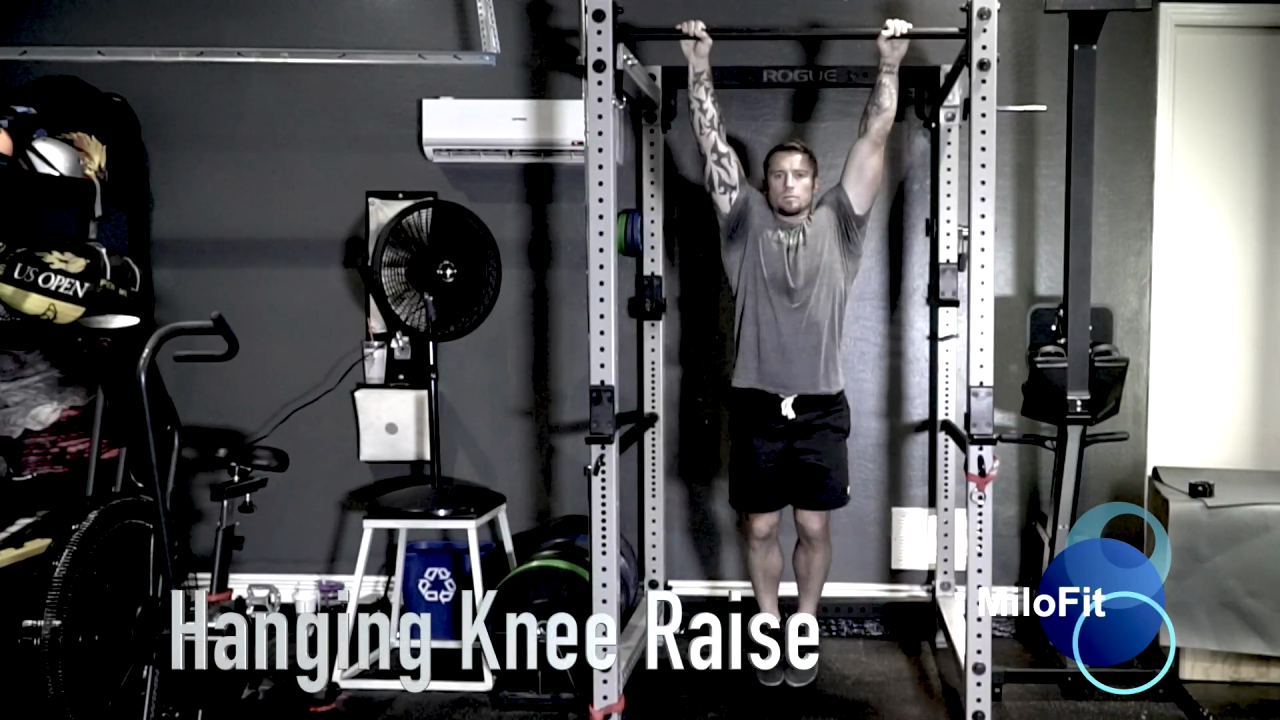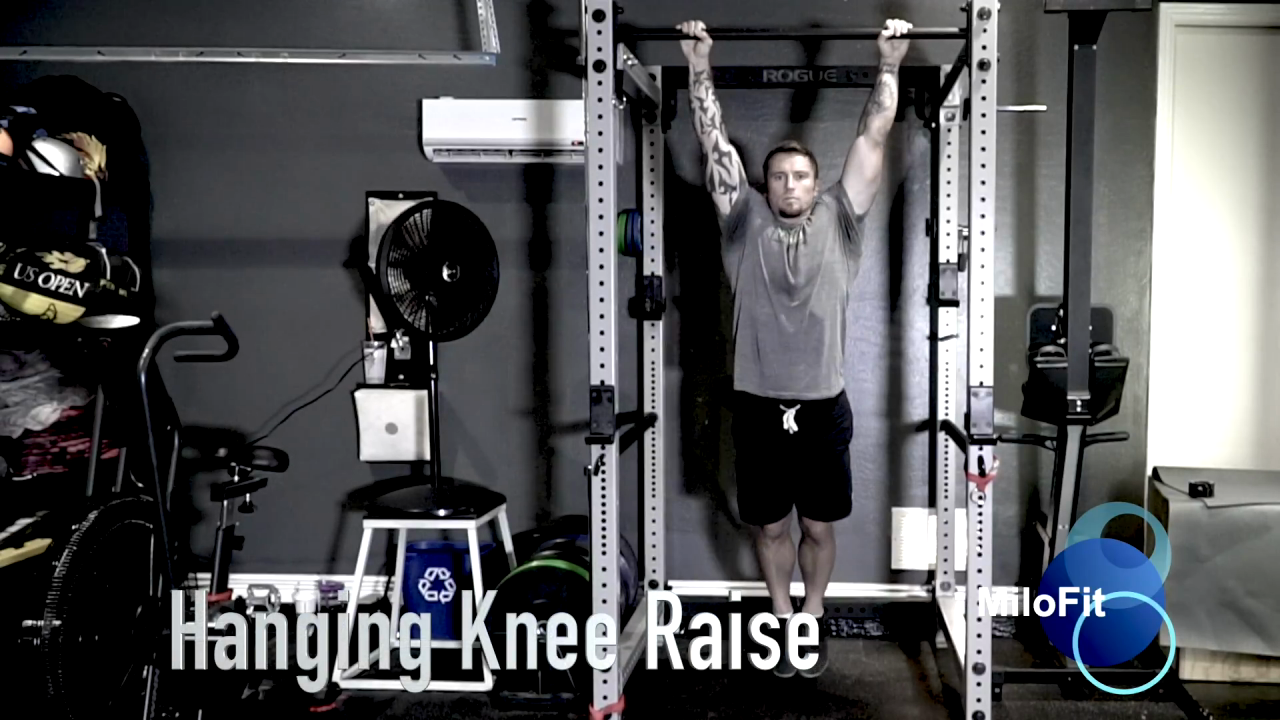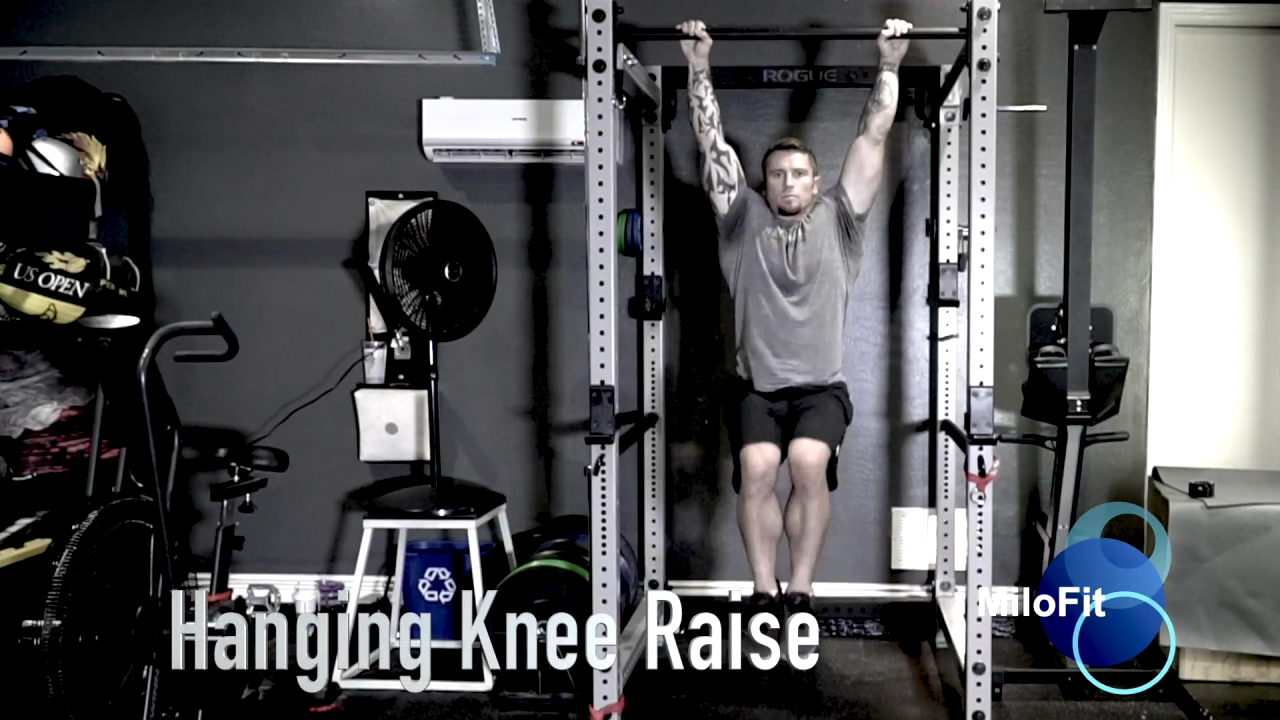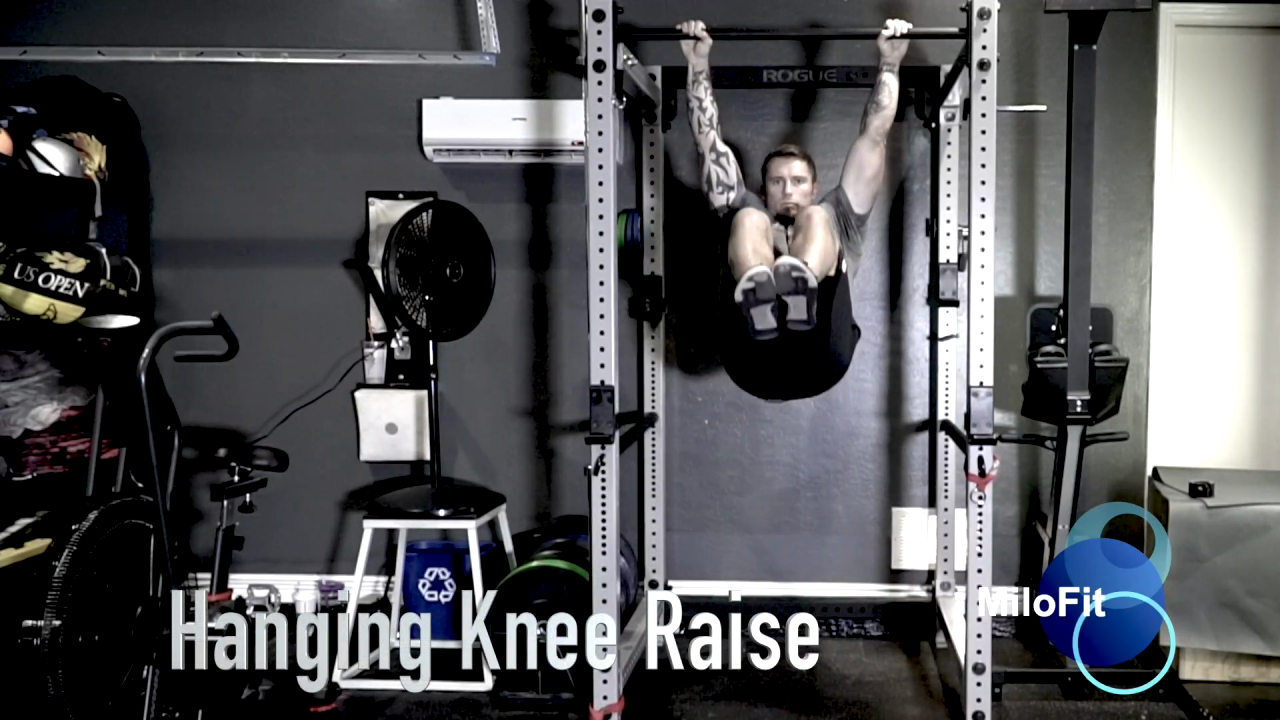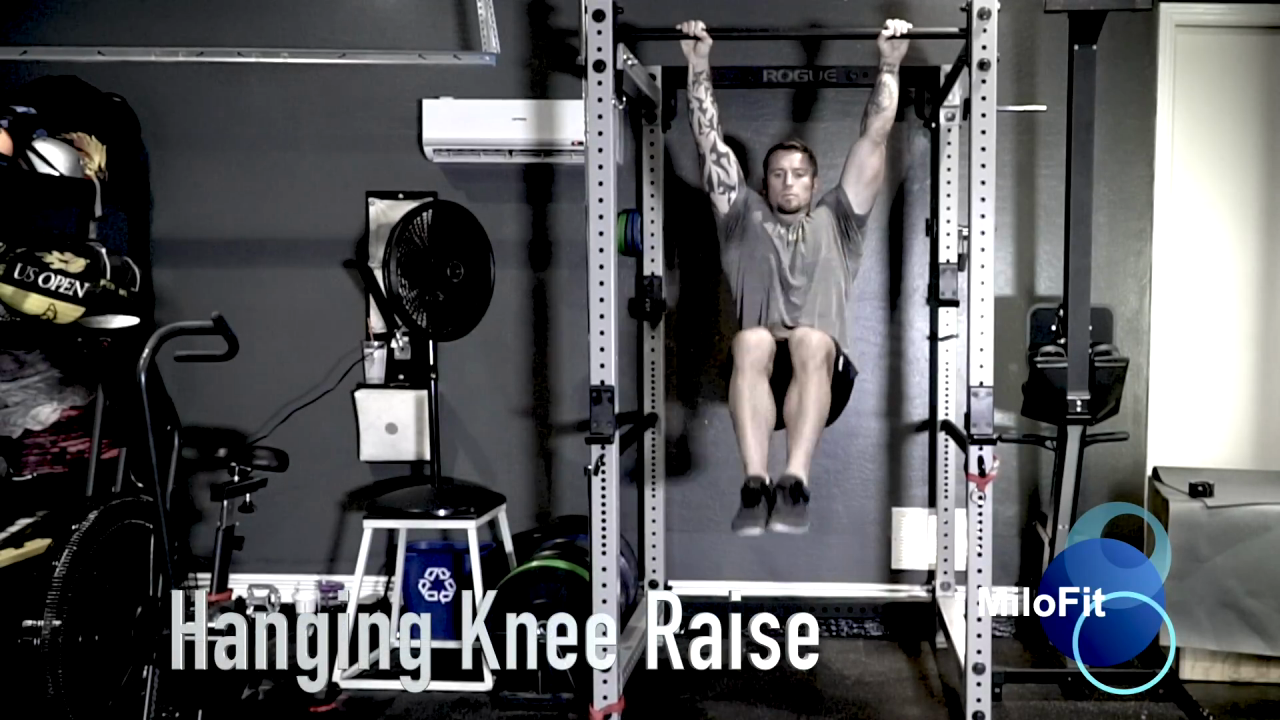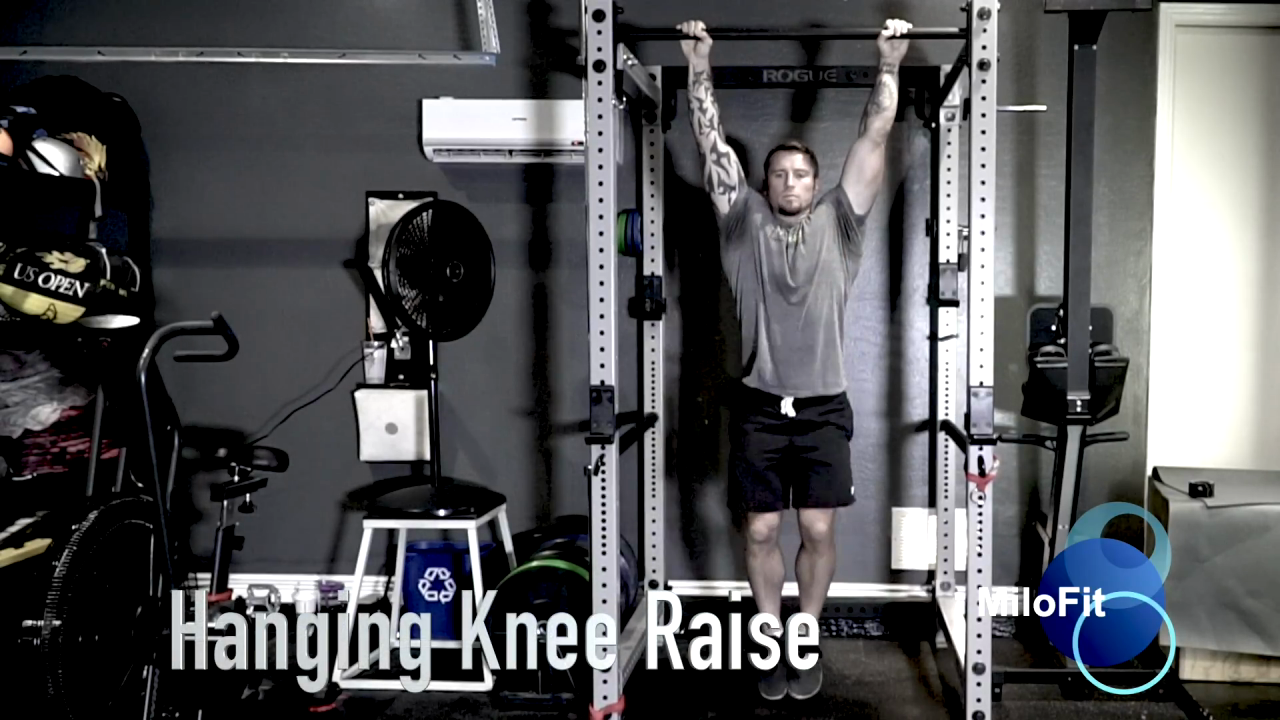
dt=0.5s
person 1, frame 1
left shoulder: (839, 219)
right shoulder: (745, 219)
left elbow: (873, 139)
right elbow: (713, 142)
left wrist: (889, 65)
right wrist: (699, 66)
left hip: (820, 407)
right hip: (756, 404)
left knee: (813, 527)
right knee: (760, 527)
right ankle: (770, 628)
person 1, frame 2
left shoulder: (839, 218)
right shoulder: (744, 219)
left elbow: (872, 139)
right elbow: (714, 143)
left wrist: (889, 65)
right wrist: (699, 67)
left hip: (823, 409)
right hip: (760, 408)
left knee: (819, 528)
right knee: (770, 528)
left ankle: (813, 620)
right ankle: (783, 623)
person 1, frame 3
left shoulder: (838, 217)
right shoulder: (743, 218)
left elbow: (871, 138)
right elbow: (712, 144)
left wrist: (889, 64)
right wrist: (699, 67)
left hip: (820, 390)
right hip: (758, 389)
left knee: (808, 463)
right knee: (757, 469)
left ankle: (800, 594)
right ankle: (765, 595)
person 1, frame 4
left shoulder: (837, 213)
right shoulder: (748, 208)
left elbow: (873, 136)
right elbow: (710, 142)
left wrist: (889, 64)
right wrist: (699, 65)
left hip: (821, 351)
right hip: (755, 353)
left knee: (816, 219)
right knee: (747, 220)
left ankle: (800, 285)
right ankle: (758, 293)
person 1, frame 5
left shoulder: (836, 217)
right shoulder: (744, 215)
left elbow: (872, 140)
right elbow: (711, 144)
left wrist: (888, 65)
right wrist: (699, 67)
left hip: (819, 368)
right hip: (761, 370)
left knee: (809, 343)
right knee: (752, 343)
left ankle: (793, 485)
right ankle: (756, 487)
person 1, frame 6
left shoulder: (839, 219)
right shoulder: (744, 218)
left elbow: (874, 138)
right elbow: (712, 144)
left wrist: (889, 66)
right wrist: (699, 67)
left hip: (822, 406)
right hip: (759, 404)
left knee: (818, 531)
right knee: (761, 531)
right ankle: (771, 643)
